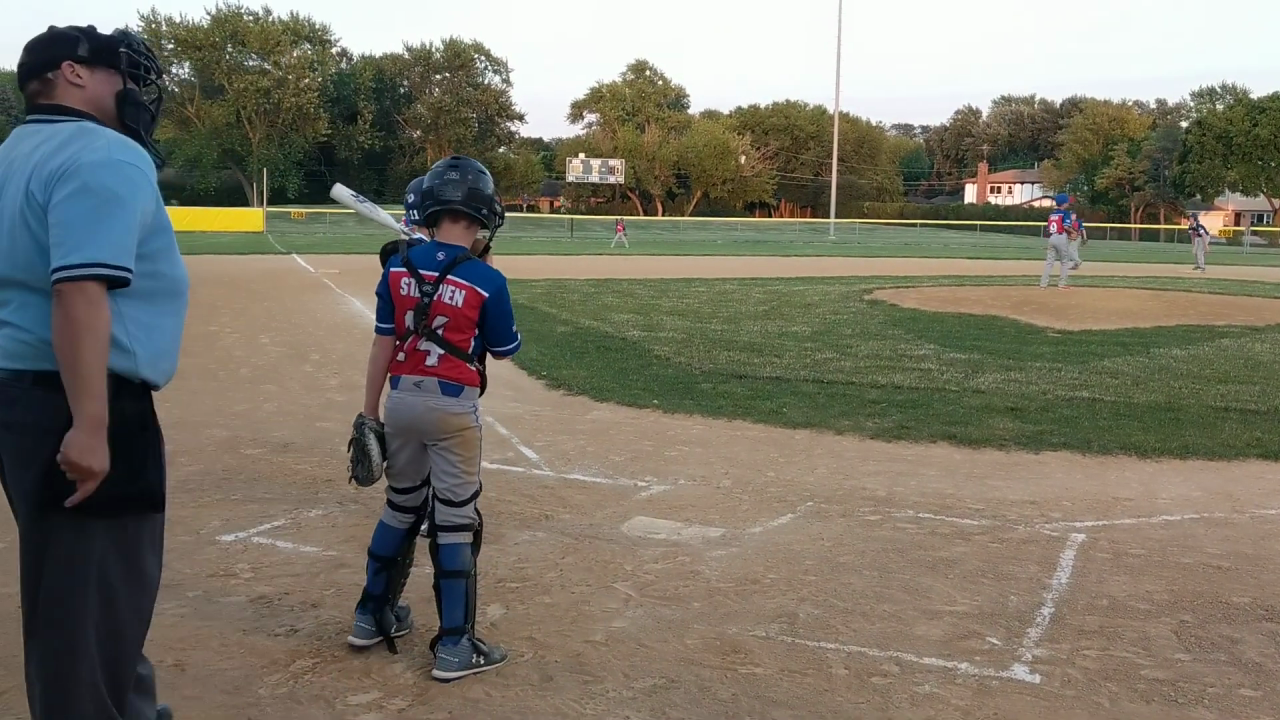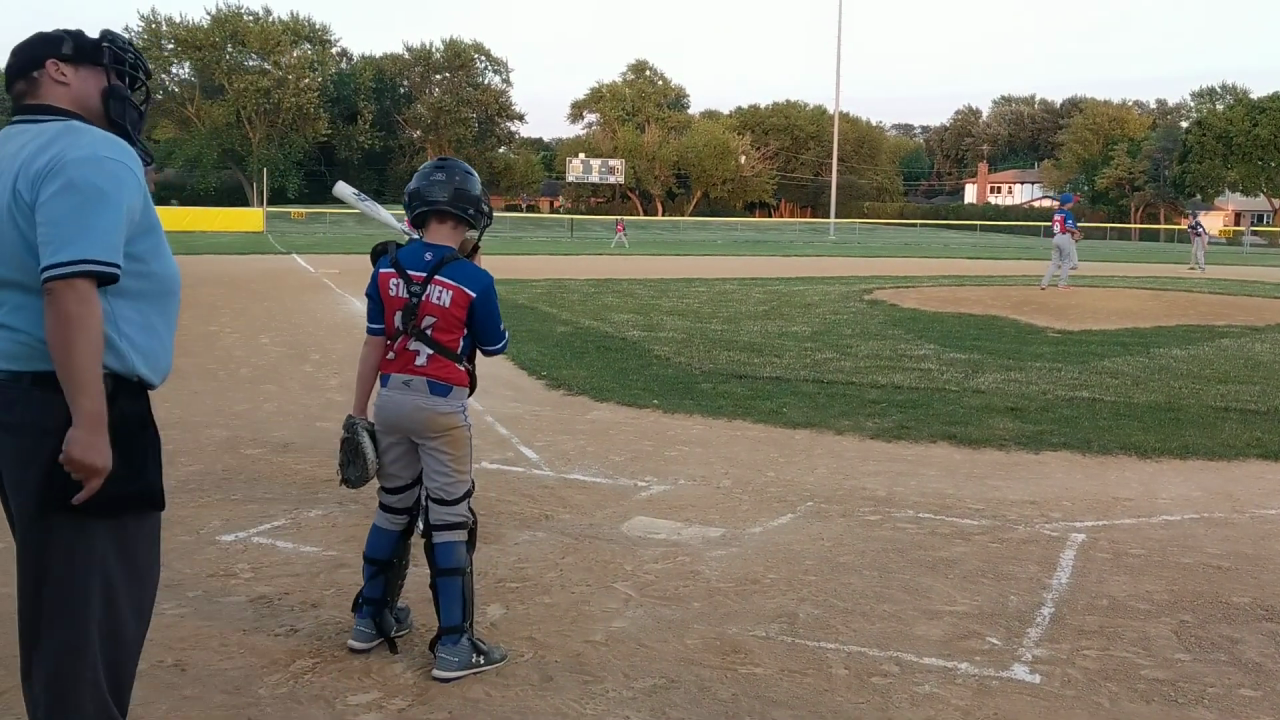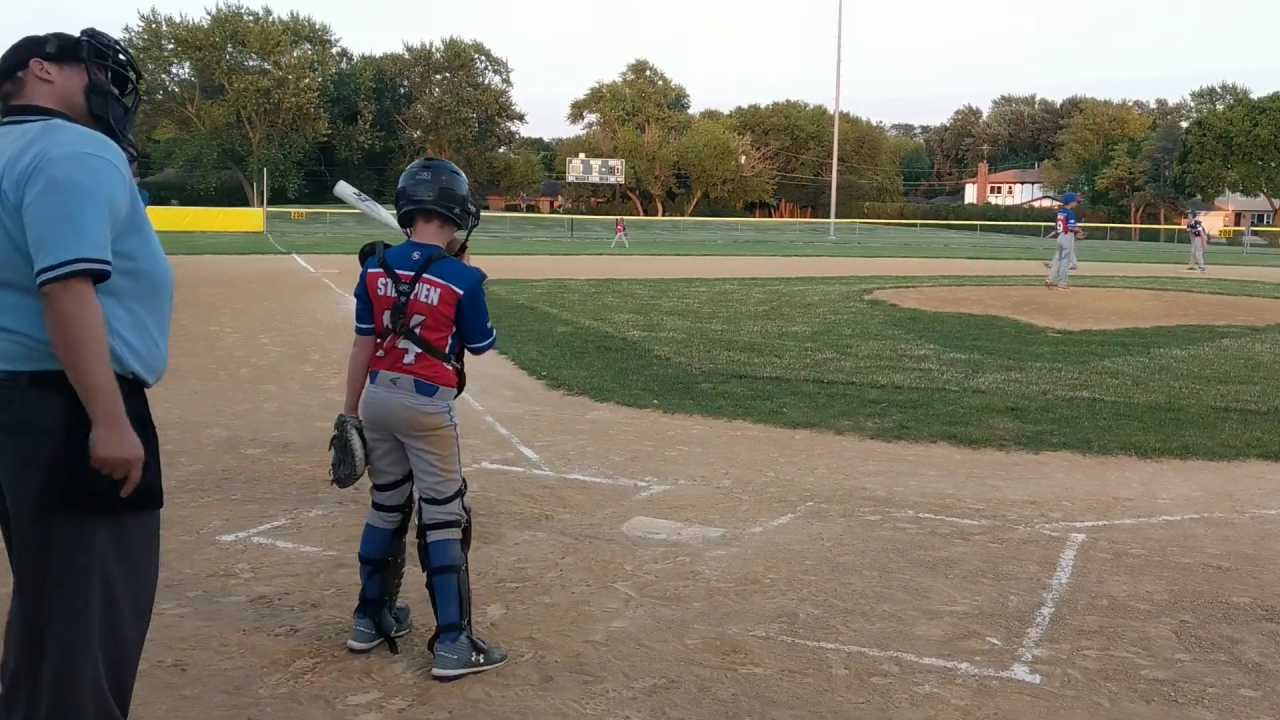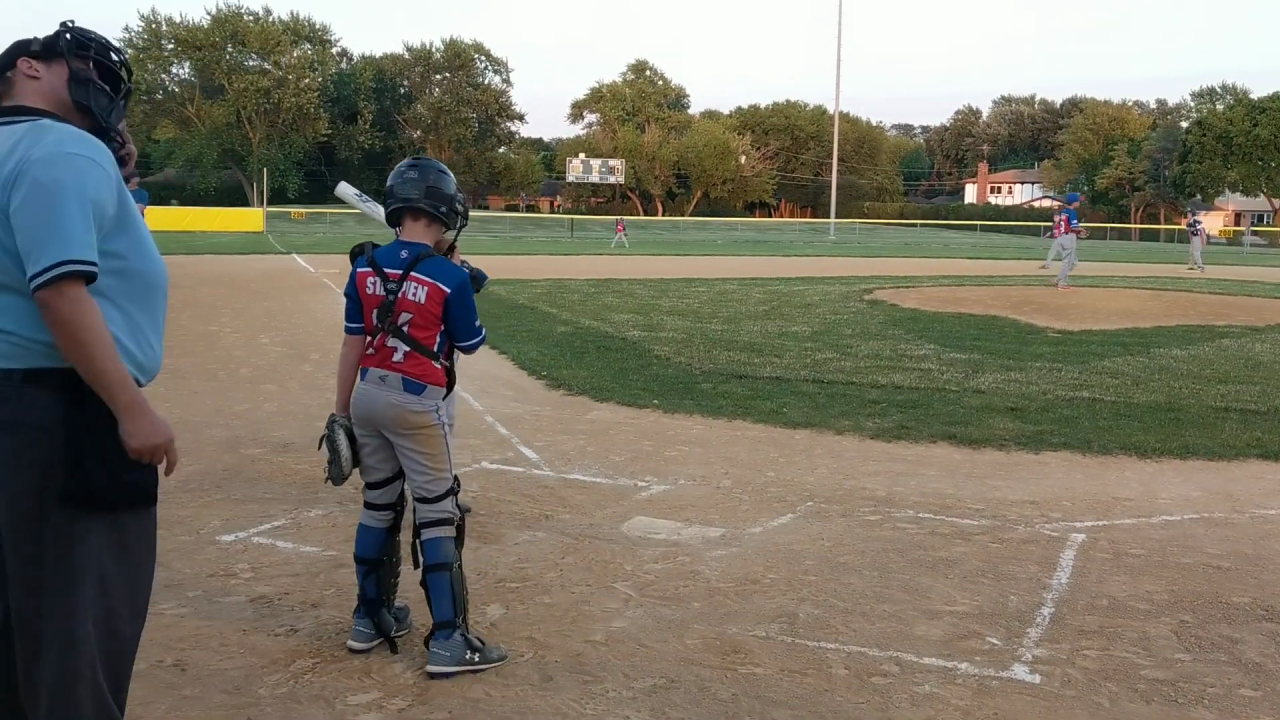
dt=0.1s
person 1, frame 1
right shoulder: (106, 155)
right elbow: (80, 294)
right wrist: (90, 426)
right hip: (69, 407)
left knee: (73, 584)
right knee: (94, 592)
person 1, frame 2
right shoulder: (93, 153)
right elbow: (71, 291)
right wrist: (90, 423)
right hip: (67, 407)
left knee: (67, 584)
right knee: (92, 591)
person 1, frame 3
right shoulder: (78, 151)
right elbow: (67, 291)
left wrist: (113, 177)
right wrist: (110, 420)
right hip: (65, 407)
right knee: (91, 596)
person 1, frame 4
right shoulder: (66, 151)
right elbow: (62, 292)
left wrist: (108, 173)
right wrist: (132, 411)
right hip: (64, 407)
right knee: (87, 593)
person 2, frame 1
left shoulder: (398, 267)
right shoulder: (485, 279)
left elbow: (383, 345)
right elbow: (505, 350)
left wrist: (368, 412)
left hip: (401, 400)
right hip: (452, 408)
left knee: (401, 506)
right knee: (456, 523)
left ankle: (372, 615)
right ankle: (455, 645)
person 2, frame 2
left shoulder: (387, 267)
right shoulder: (474, 279)
left elbow: (373, 346)
right elbow: (494, 347)
left wrist: (358, 413)
left hip: (391, 399)
right hip: (441, 408)
left knee: (394, 508)
right knee: (450, 521)
left ankle: (371, 617)
right ankle: (454, 644)
person 2, frame 3
left shoulder: (376, 268)
right shoulder: (461, 278)
left elbow: (363, 346)
right elbow: (481, 346)
left wrist: (350, 411)
left hip: (379, 398)
right hip: (428, 405)
left knee: (387, 507)
right knee: (445, 519)
left ankle: (371, 617)
right ankle: (453, 643)
person 2, frame 4
left shoulder: (365, 267)
right shoulder: (449, 276)
left elbow: (353, 344)
right elbow: (471, 344)
left wrist: (340, 410)
left hip: (368, 396)
right hip: (417, 404)
left knee: (379, 506)
right knee: (438, 517)
left ankle: (370, 617)
right ankle: (448, 641)
